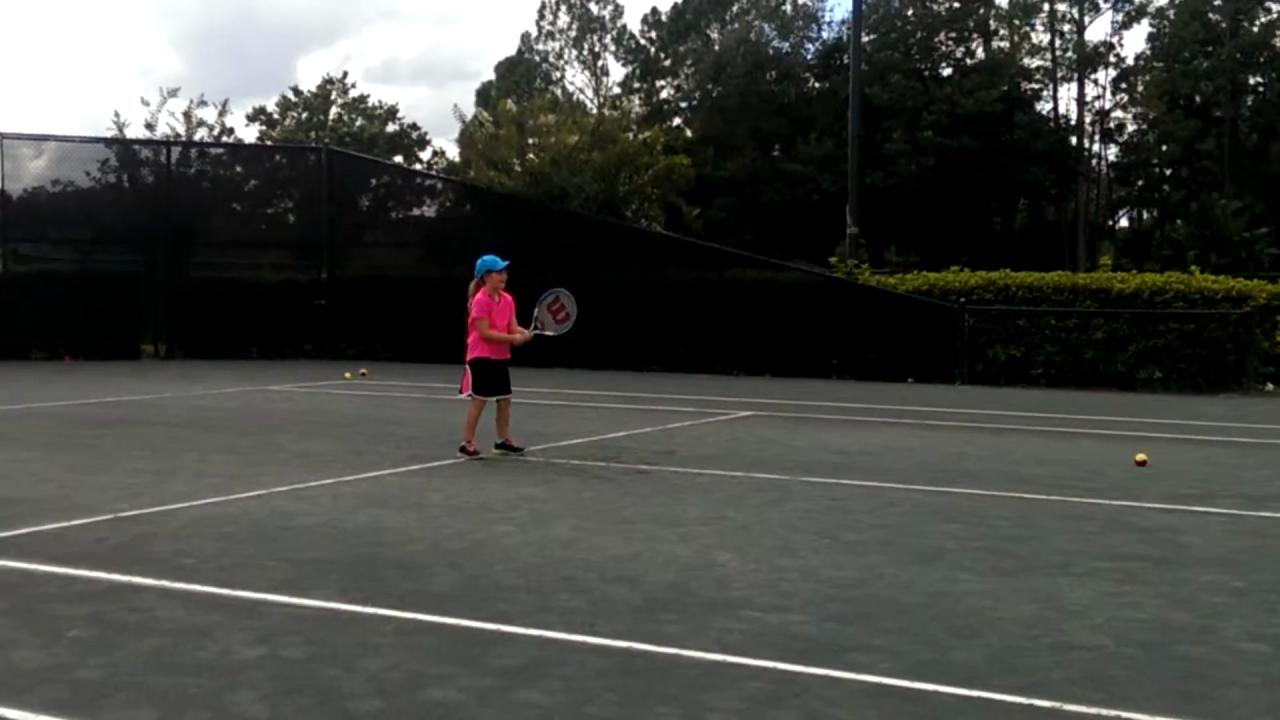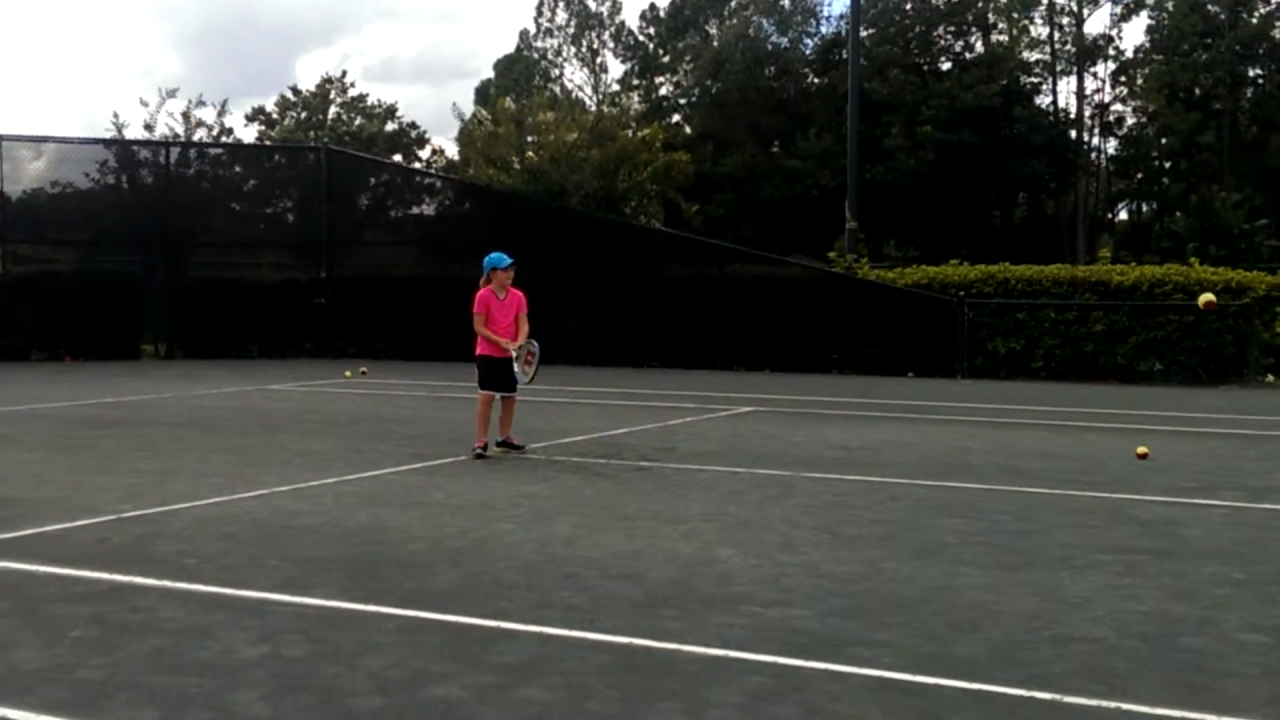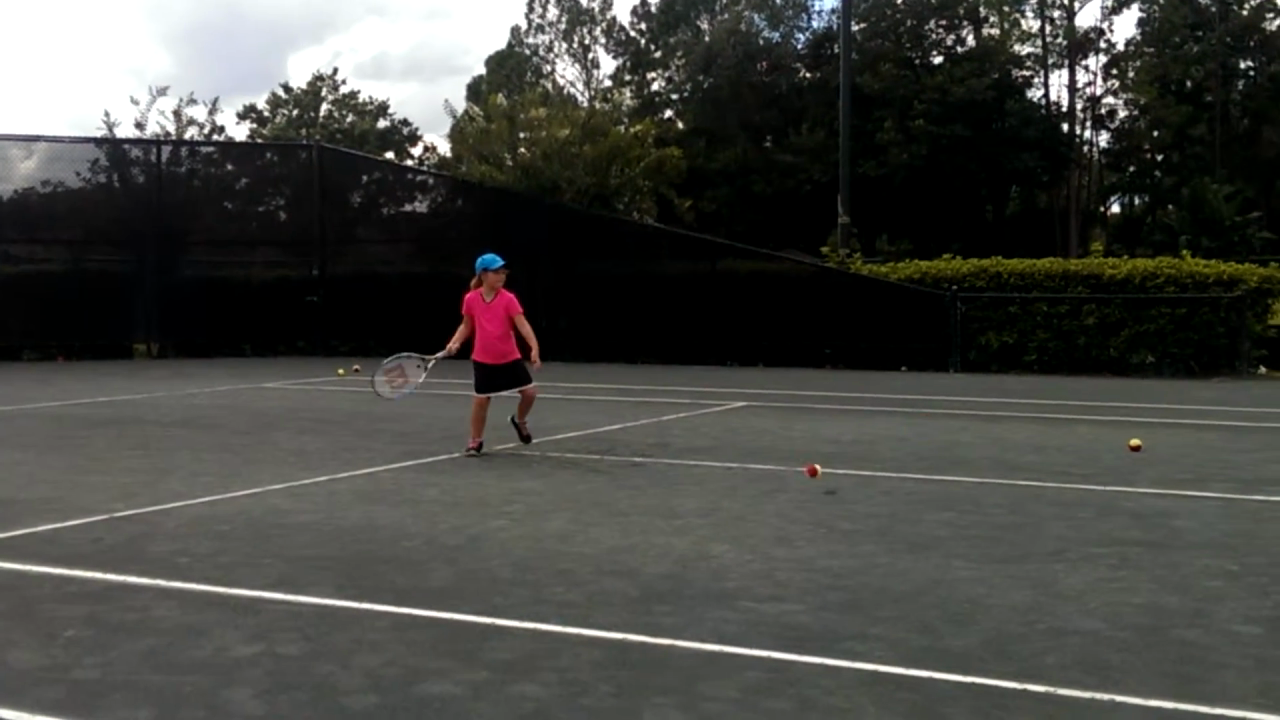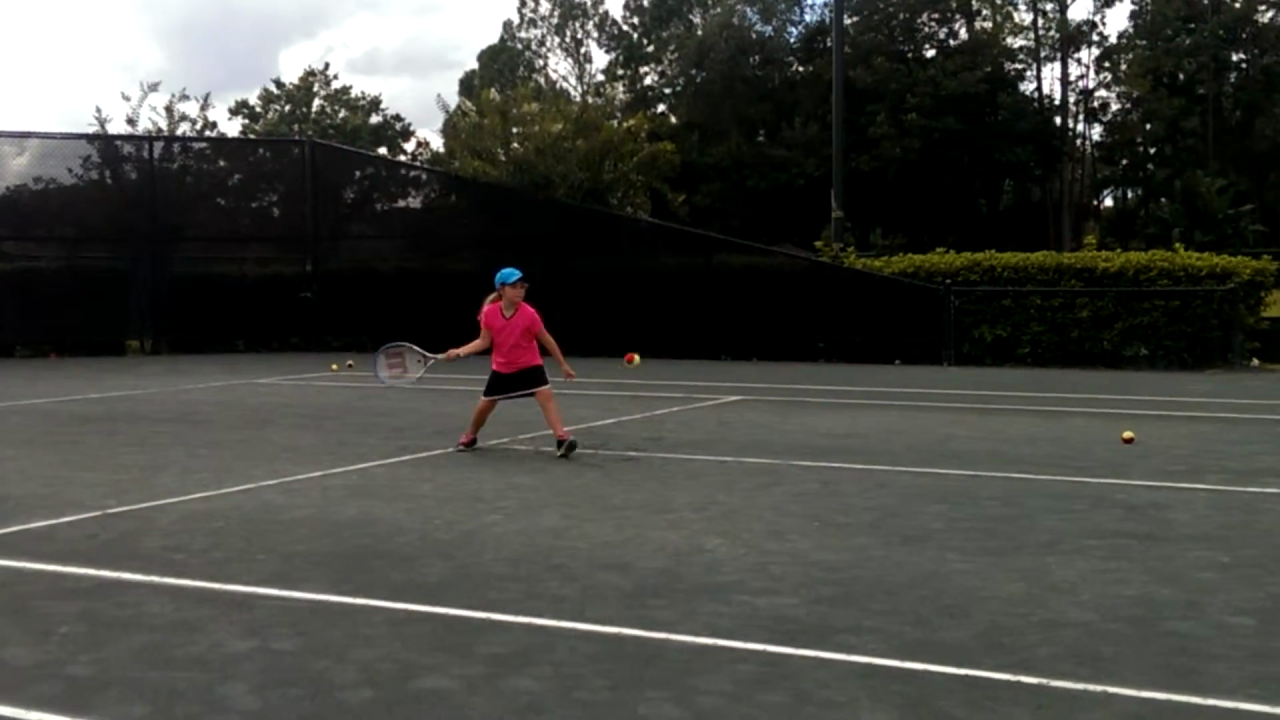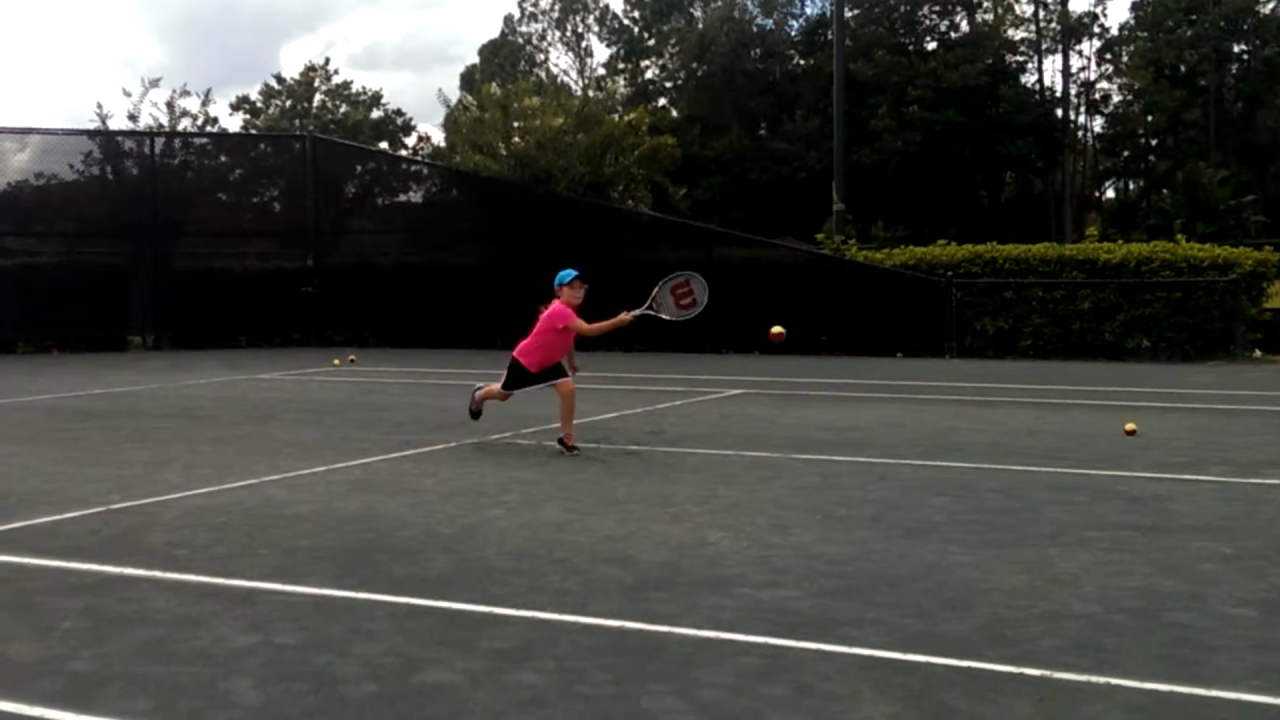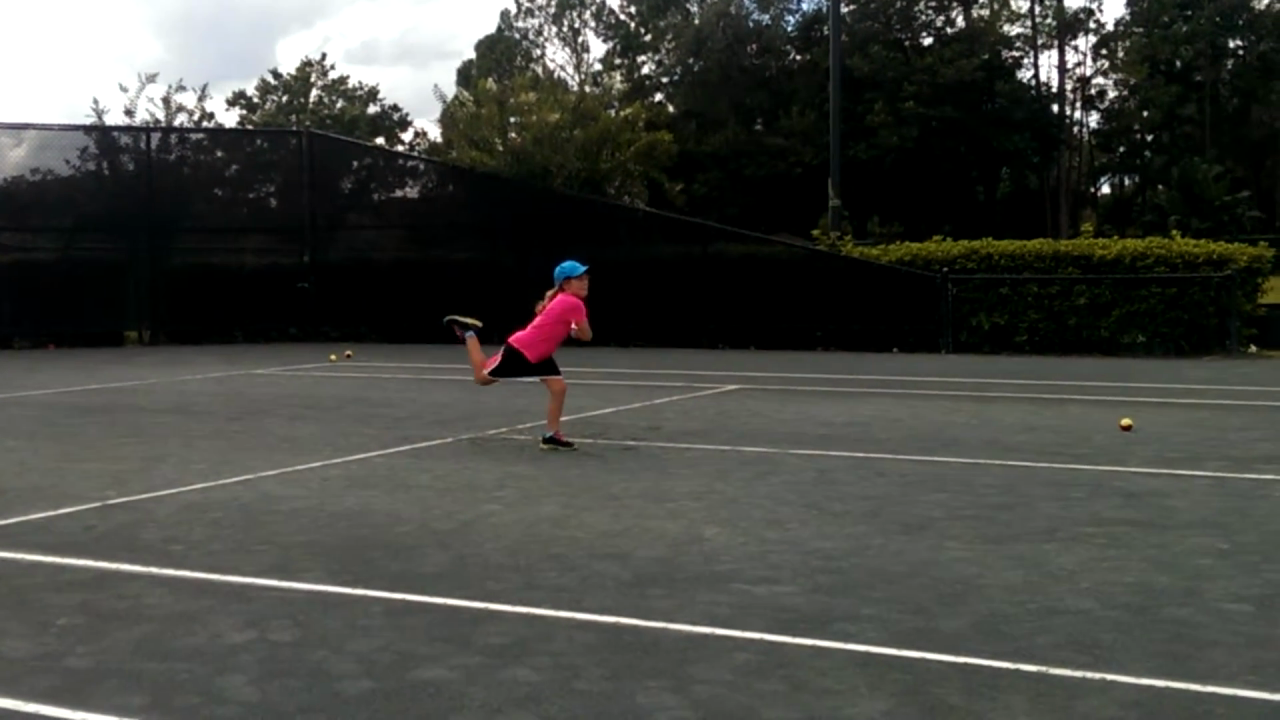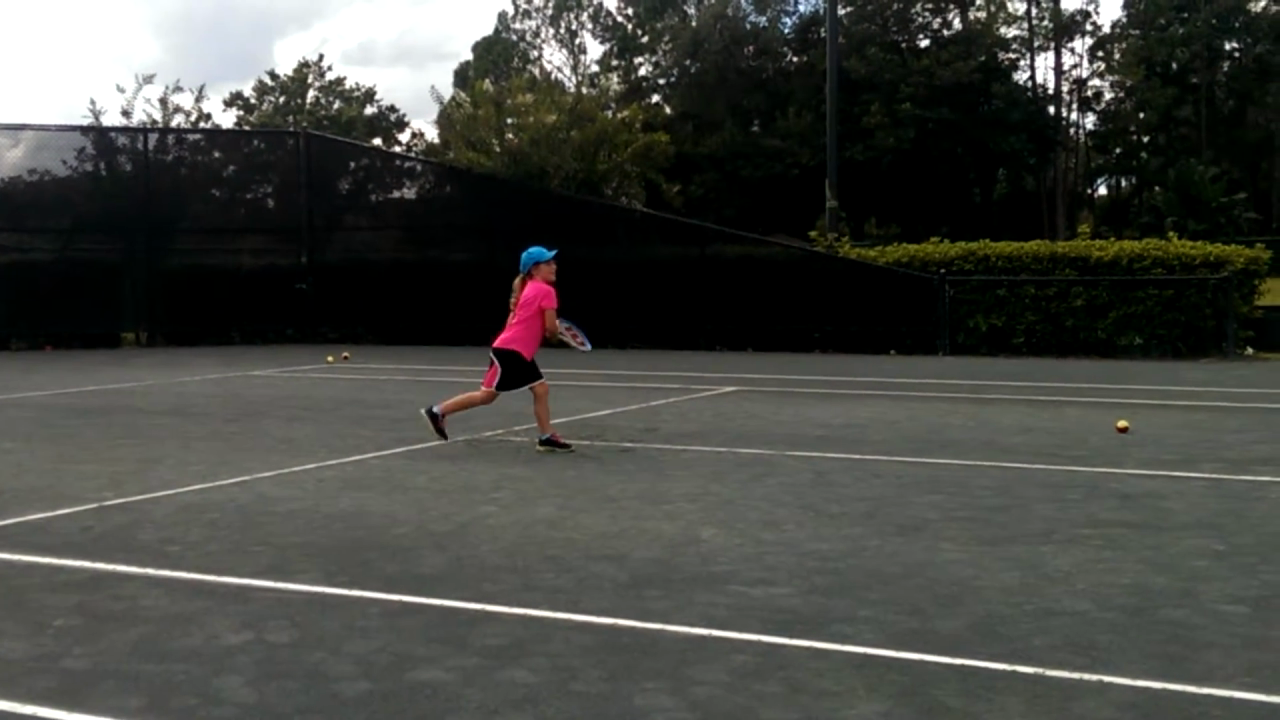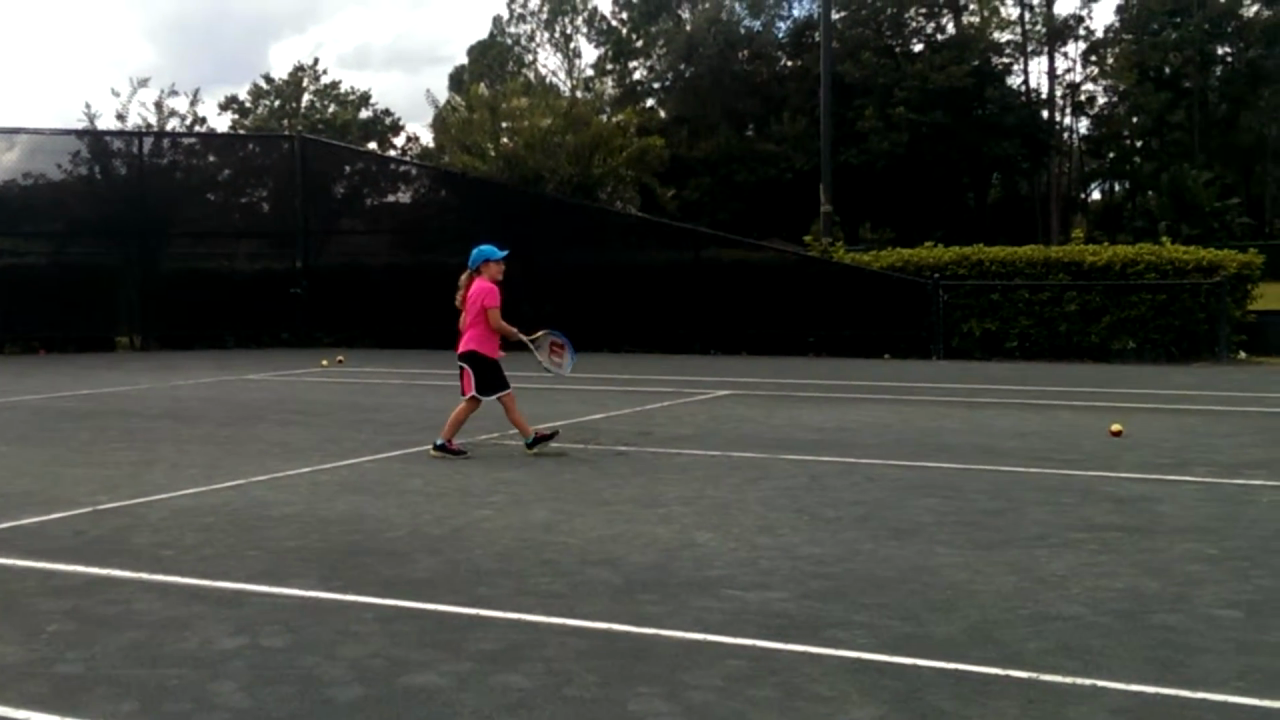
dt=0.3s
person 1, frame 1
left shoulder: (507, 299)
right shoulder: (480, 300)
left elbow: (513, 327)
right elbow: (484, 332)
left wrist: (523, 333)
right wrist: (512, 338)
left hip: (501, 357)
right hip: (481, 357)
left knee: (505, 399)
right knee: (478, 401)
left ankle: (503, 440)
right ankle: (467, 444)
person 1, frame 2
left shoulder: (518, 296)
right shoulder: (483, 296)
left elbow: (523, 324)
right elbow: (478, 327)
left wrist: (519, 342)
right wrist: (500, 341)
left hip: (509, 356)
right hip: (488, 354)
left knee: (510, 397)
right knee: (486, 396)
left ankle: (504, 438)
right ankle: (481, 441)
person 1, frame 3
left shoulder: (508, 299)
right shoulder: (471, 298)
left elbow: (523, 325)
right elbow: (466, 326)
left wrist: (535, 349)
right wrist: (454, 343)
left hip: (510, 358)
right hip: (483, 360)
left knee: (529, 392)
right knee: (481, 400)
left ankle: (519, 420)
right ankle: (476, 440)
person 1, frame 4
left shoulder: (528, 313)
right shoulder: (489, 312)
left elbow: (546, 340)
right elbow: (484, 341)
left wrist: (563, 364)
right wrist: (461, 351)
left hip: (529, 365)
right hip: (502, 368)
left knee: (546, 395)
right knee: (485, 405)
left ankle: (563, 439)
right ankle: (470, 436)
person 1, frame 5
left shoulder: (568, 310)
right shoulder: (561, 311)
right elbow: (586, 330)
left wrist: (572, 363)
right wrist: (618, 321)
left hip: (549, 361)
right hip: (525, 359)
left knee: (568, 390)
right knee: (503, 394)
left ankle: (565, 436)
right ankle: (480, 393)
person 1, frame 6
left shoulder: (562, 301)
right shoulder: (574, 304)
right elbow: (586, 336)
right wrist: (575, 331)
left hip: (539, 354)
right hip: (520, 350)
left knee: (559, 387)
right knee: (482, 377)
left ankle: (552, 435)
right ankle: (468, 332)
person 1, frame 7
left shoulder: (530, 288)
right shoulder: (547, 291)
left elbow: (512, 321)
right elbow: (552, 327)
right wrist: (553, 332)
left hip: (519, 352)
right hip: (511, 351)
left knee: (541, 389)
right knee: (488, 394)
left ankle: (547, 437)
right ankle: (438, 411)
person 1, frame 8
left shoulder: (474, 288)
right shoulder: (489, 289)
left elbow: (462, 324)
right elbow: (495, 323)
right wrist: (514, 334)
left hip: (485, 354)
right hip: (476, 353)
left knee: (507, 397)
right knee: (472, 400)
left ankle: (531, 438)
right ankle: (442, 443)
